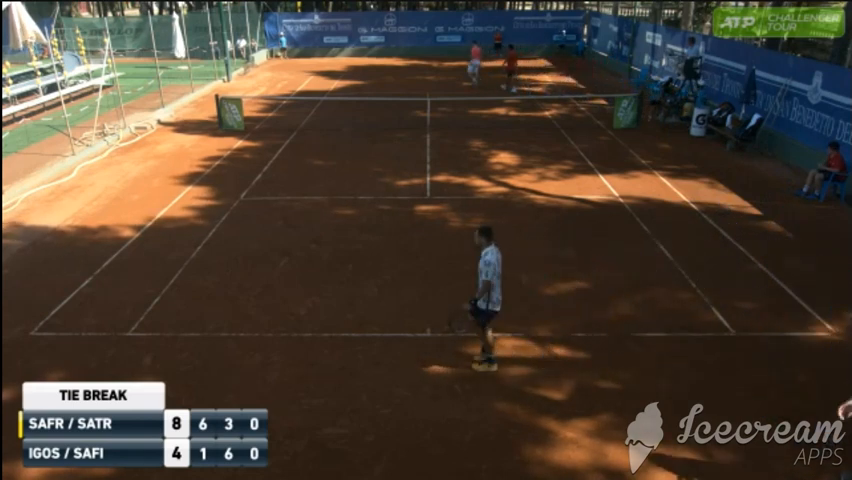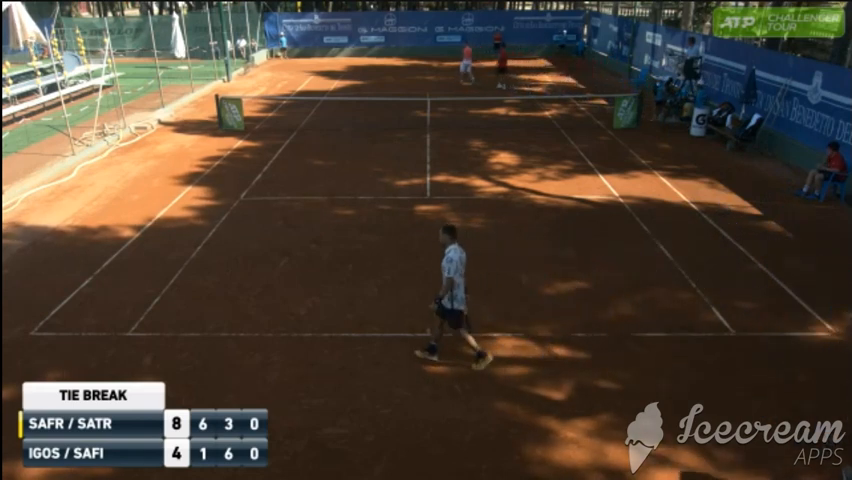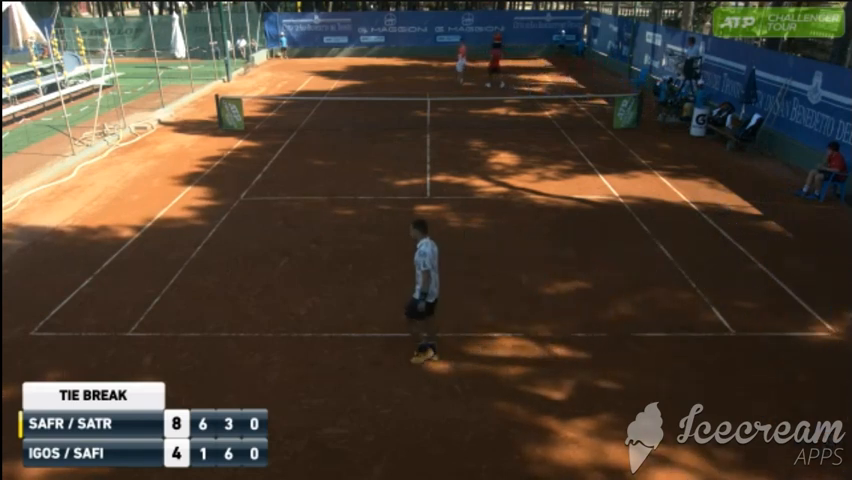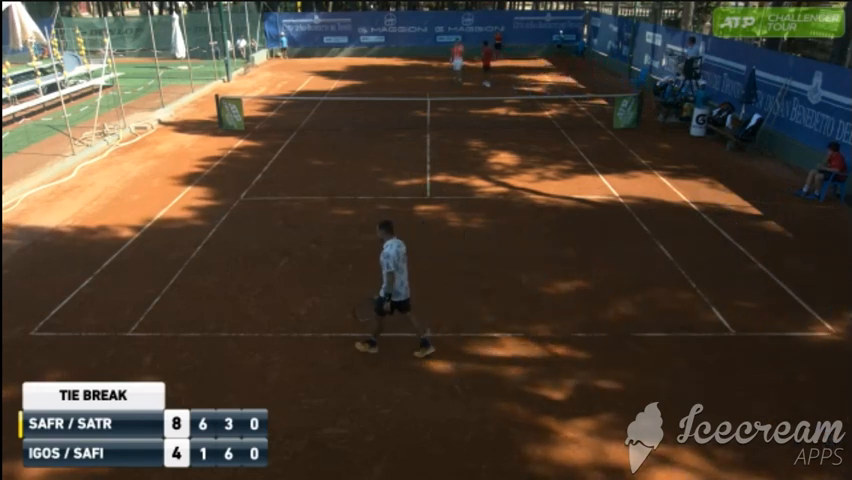
dt=0.3s
person 1, frame 1
left shoulder: (488, 259)
right shoulder: (494, 251)
left elbow: (486, 285)
left wrist: (472, 302)
left hip: (487, 301)
right hip: (488, 299)
left knee: (484, 329)
right knee: (476, 321)
left ankle: (490, 361)
right ankle: (486, 352)
person 1, frame 2
left shoulder: (450, 257)
right shoulder: (459, 251)
left elbow: (449, 283)
left wrist: (437, 301)
left hip: (452, 300)
right hip: (457, 297)
left knee: (460, 330)
right knee: (440, 322)
left ankle: (483, 356)
right ankle: (431, 351)
person 1, frame 3
left shoulder: (423, 250)
right shoulder: (431, 244)
left elbow: (426, 276)
left wrist: (422, 298)
left hip: (424, 294)
right hip: (433, 292)
left knee: (410, 320)
right knee: (428, 320)
left ankle: (424, 348)
right ankle: (430, 349)
person 1, frame 4
left shoulder: (387, 252)
right shoulder: (400, 244)
left elbow: (390, 277)
left wrist: (387, 299)
left hip: (392, 292)
right hip: (403, 289)
left knee: (379, 317)
right knee: (409, 316)
left ankle: (372, 344)
right ankle: (426, 344)
